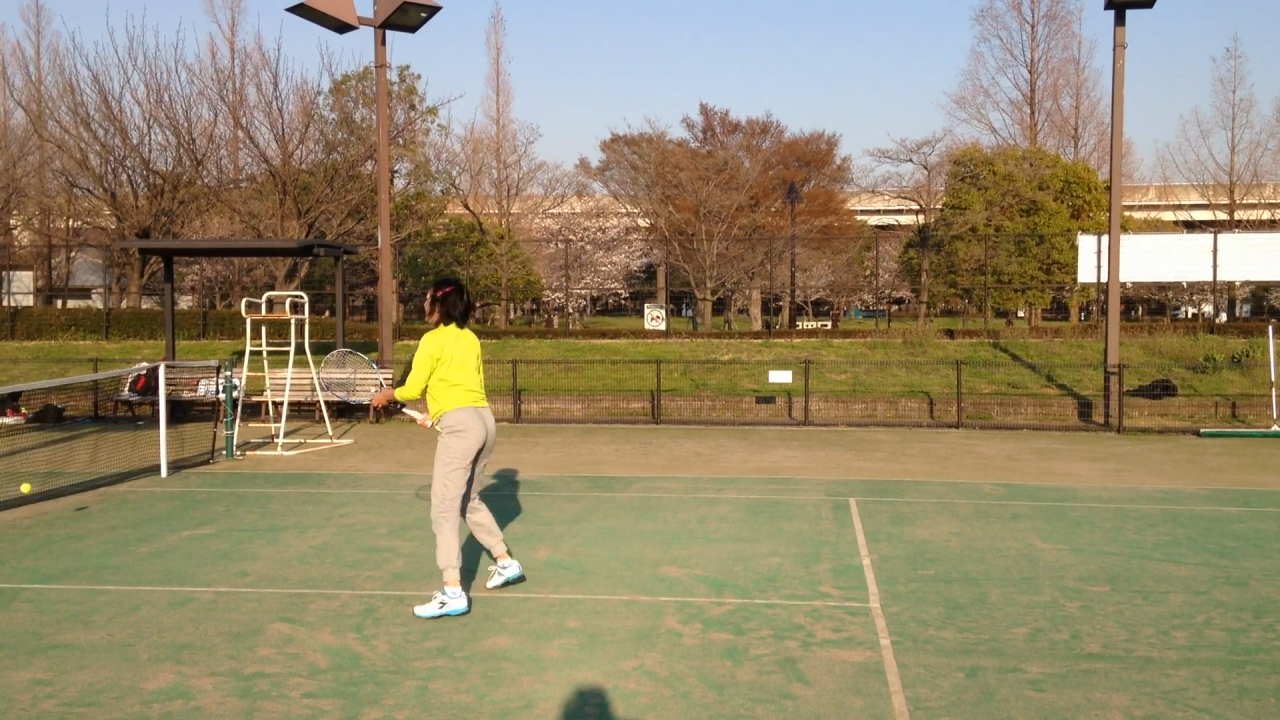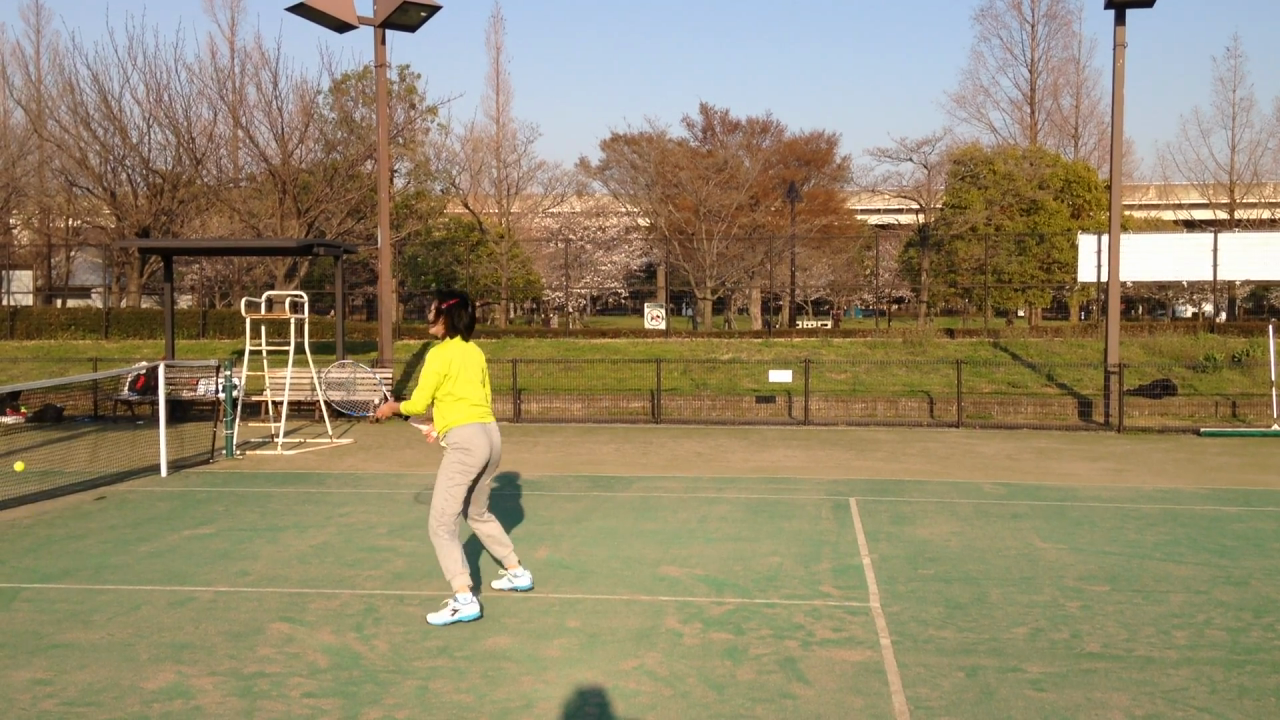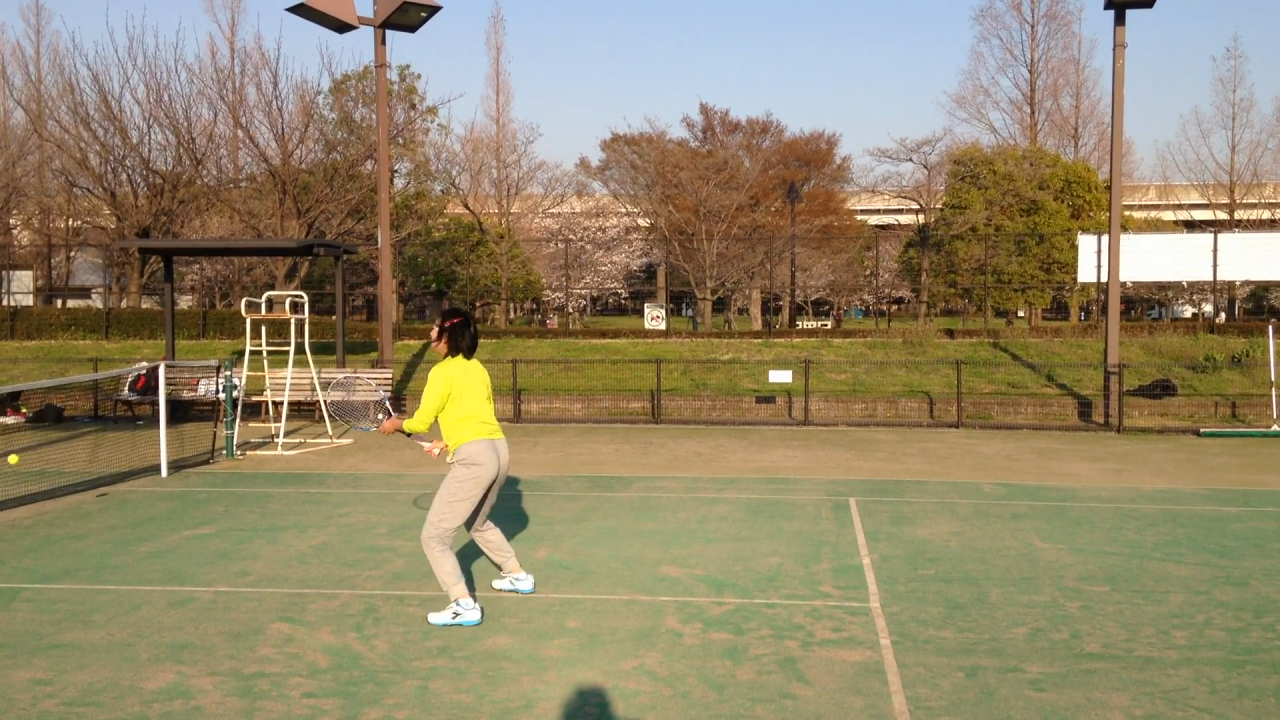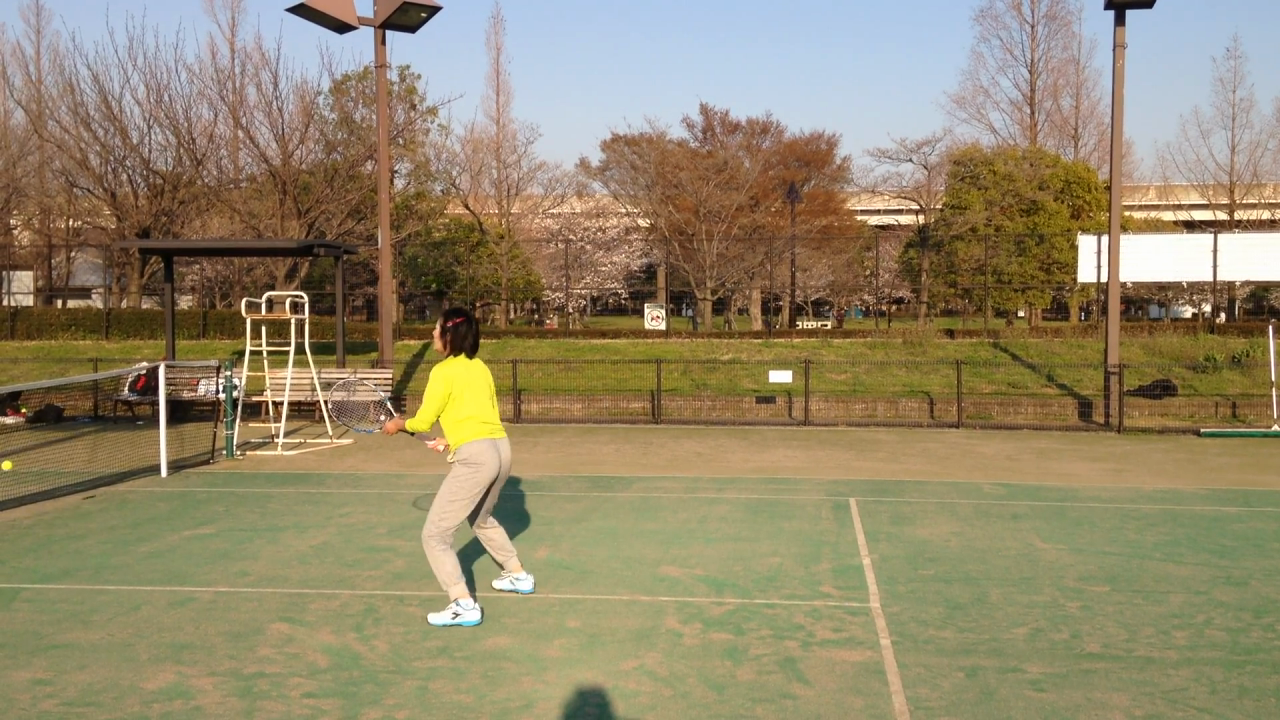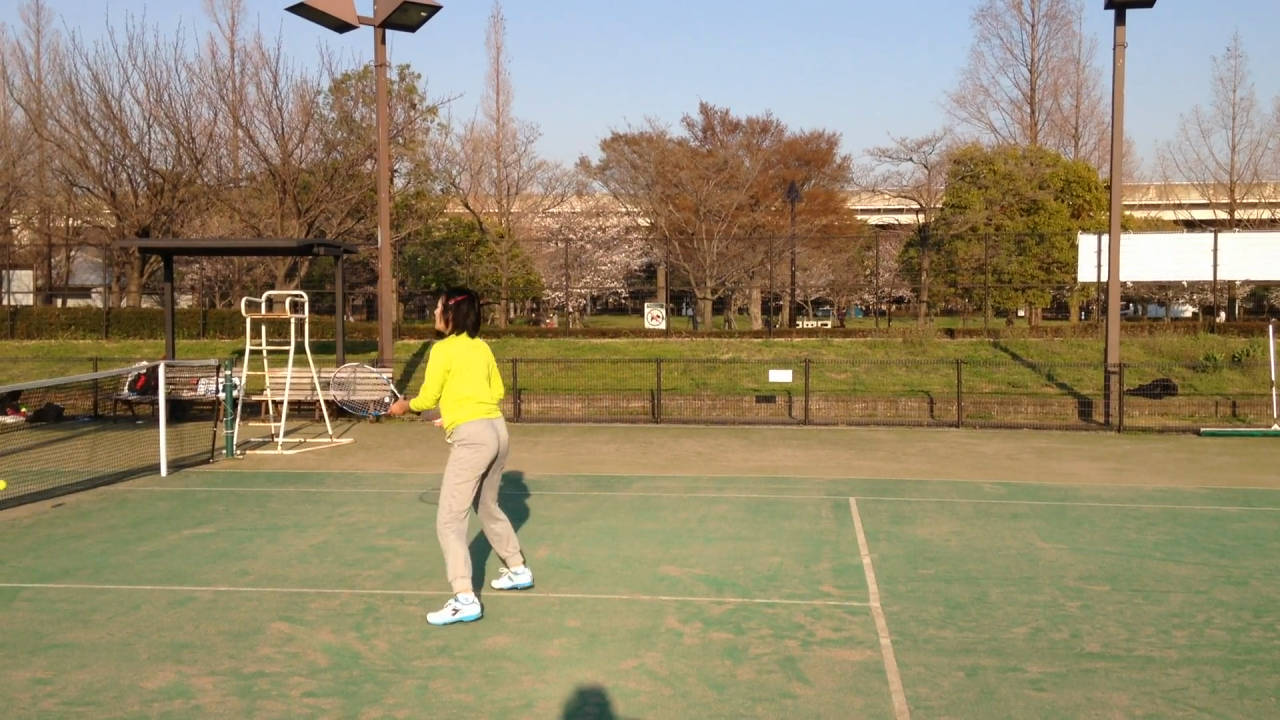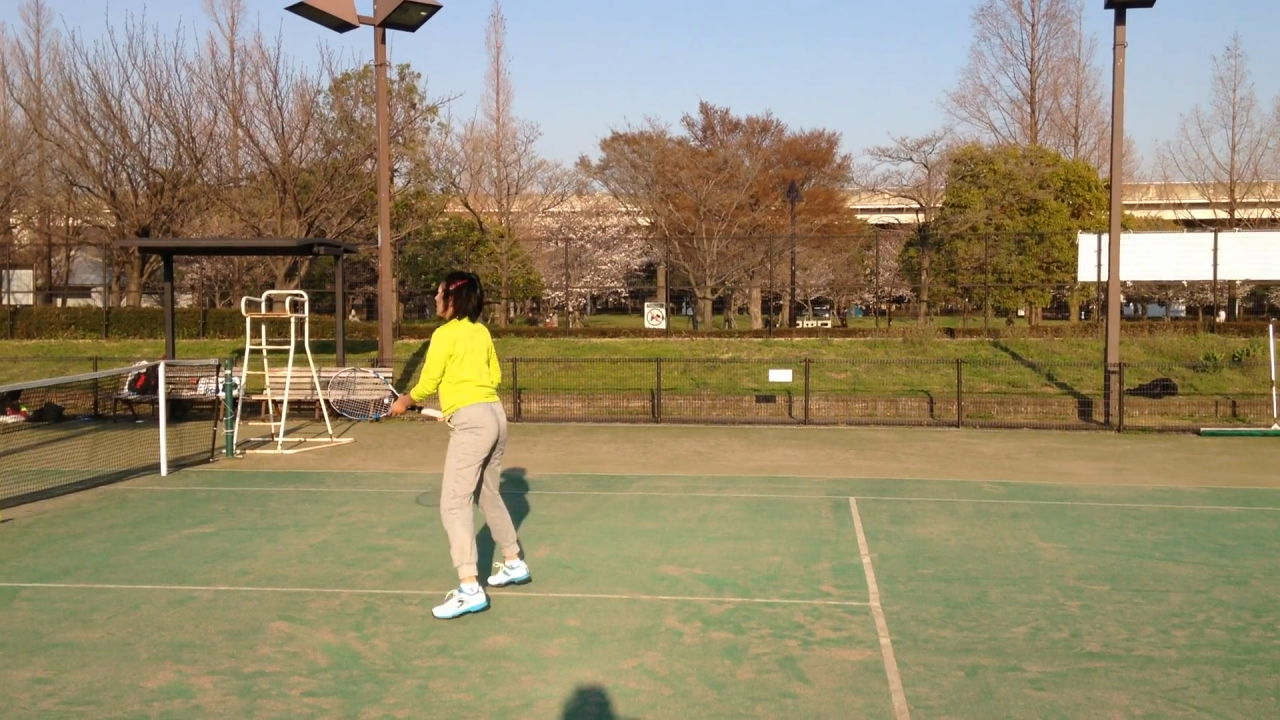
dt=0.1s
person 1, frame 1
left shoulder: (432, 340)
right shoulder: (471, 339)
left elbow: (412, 389)
left wrist: (387, 395)
right wrist: (439, 411)
left hip: (459, 426)
right hip: (483, 419)
left knee: (444, 511)
right knee: (470, 500)
left ankle: (452, 592)
right ankle: (505, 563)
person 1, frame 2
left shoulder: (439, 354)
right shoulder: (475, 352)
left elbow: (418, 404)
left wrist: (392, 408)
right wrist: (444, 424)
left hip: (465, 443)
right hip: (489, 435)
left knee: (440, 524)
right knee: (477, 513)
left ankle: (464, 600)
right ankle: (517, 571)
person 1, frame 3
left shoulder: (442, 373)
right shoulder: (477, 369)
left elbow: (421, 423)
left wrist: (395, 424)
right wrist: (448, 442)
left hip: (473, 459)
right hip: (498, 451)
left knee: (433, 537)
right knee: (477, 523)
left ankle: (465, 604)
right ankle: (518, 575)
person 1, frame 4
left shoulder: (443, 371)
right shoulder: (480, 367)
left elbow: (424, 421)
left wrist: (398, 424)
right wrist: (453, 438)
left hip: (474, 459)
right hip: (500, 451)
left knee: (434, 536)
right knee: (481, 520)
left ankle: (464, 604)
right ankle: (518, 574)
person 1, frame 5
left shoulder: (442, 350)
right shoulder: (481, 347)
left elbow: (426, 400)
left wrist: (403, 405)
left hip: (472, 438)
right hip: (496, 430)
left knee: (450, 522)
right knee: (488, 506)
left ankle: (465, 600)
right ankle: (518, 569)
person 1, frame 6
left shoulder: (444, 335)
right shoulder: (481, 332)
left elbow: (427, 386)
left wrist: (403, 402)
left hip: (471, 424)
right hip: (494, 416)
left knee: (454, 507)
right knee: (489, 495)
left ankle: (469, 589)
right ankle: (514, 563)
